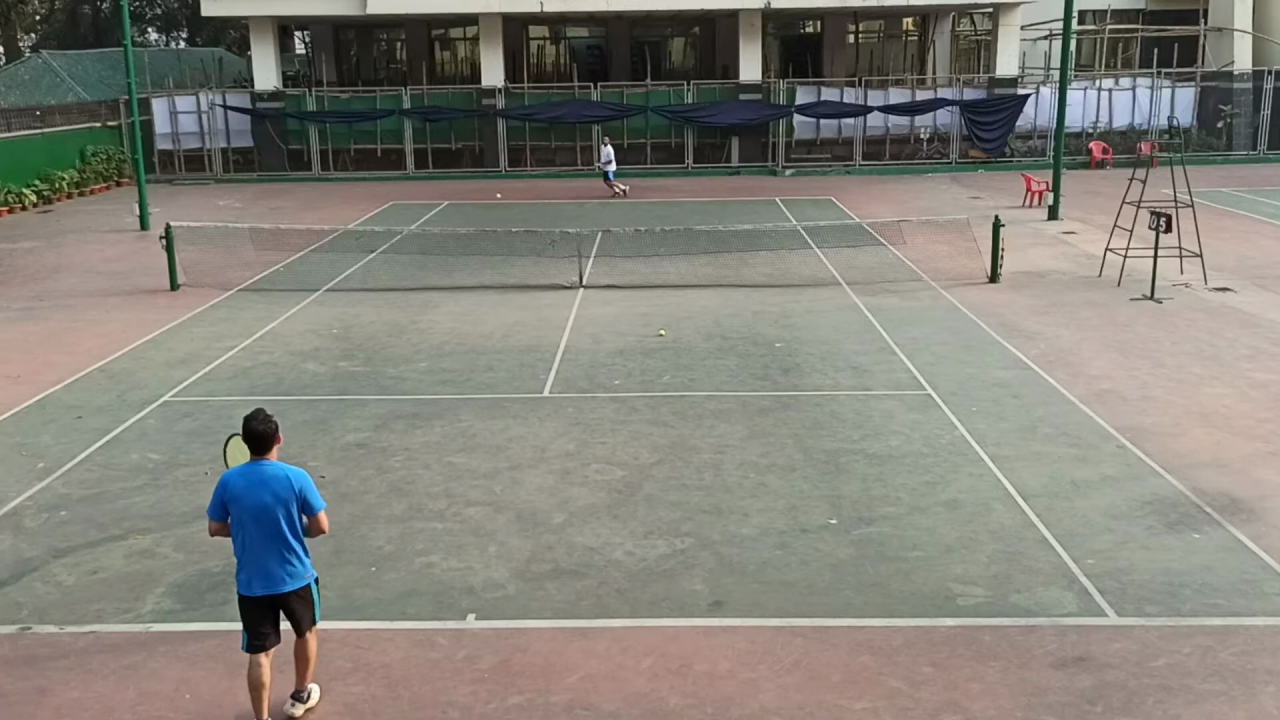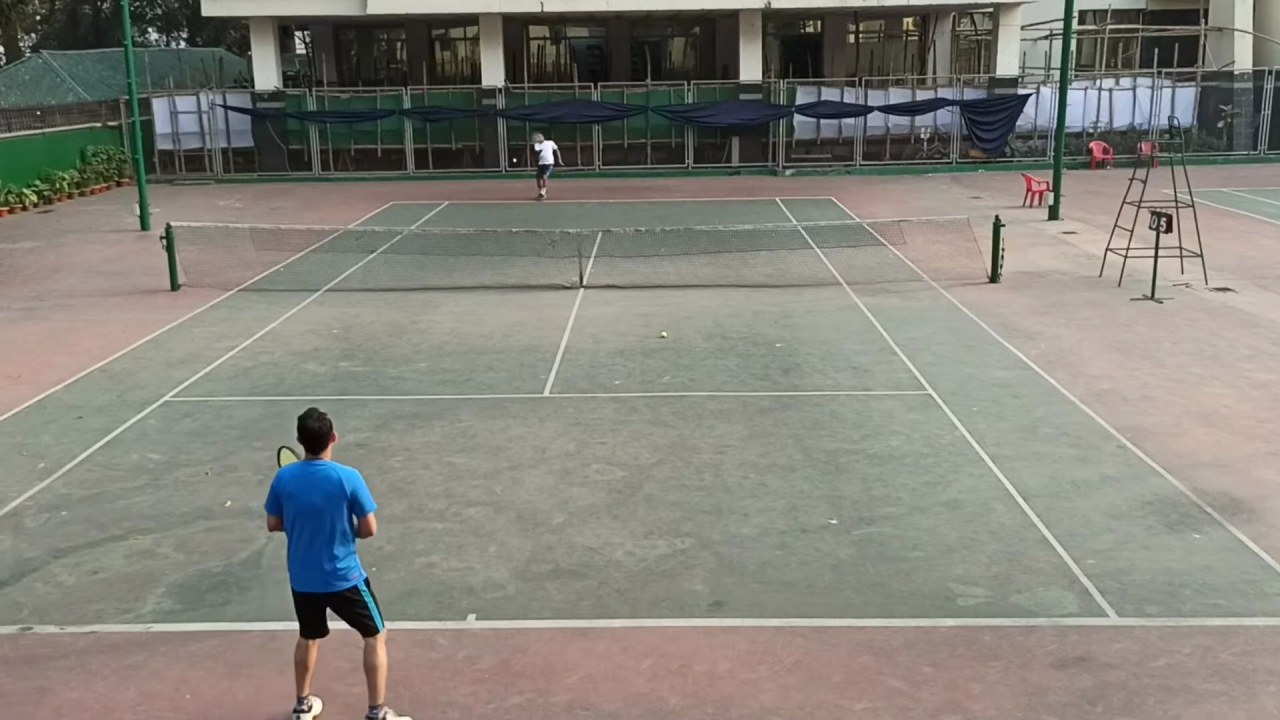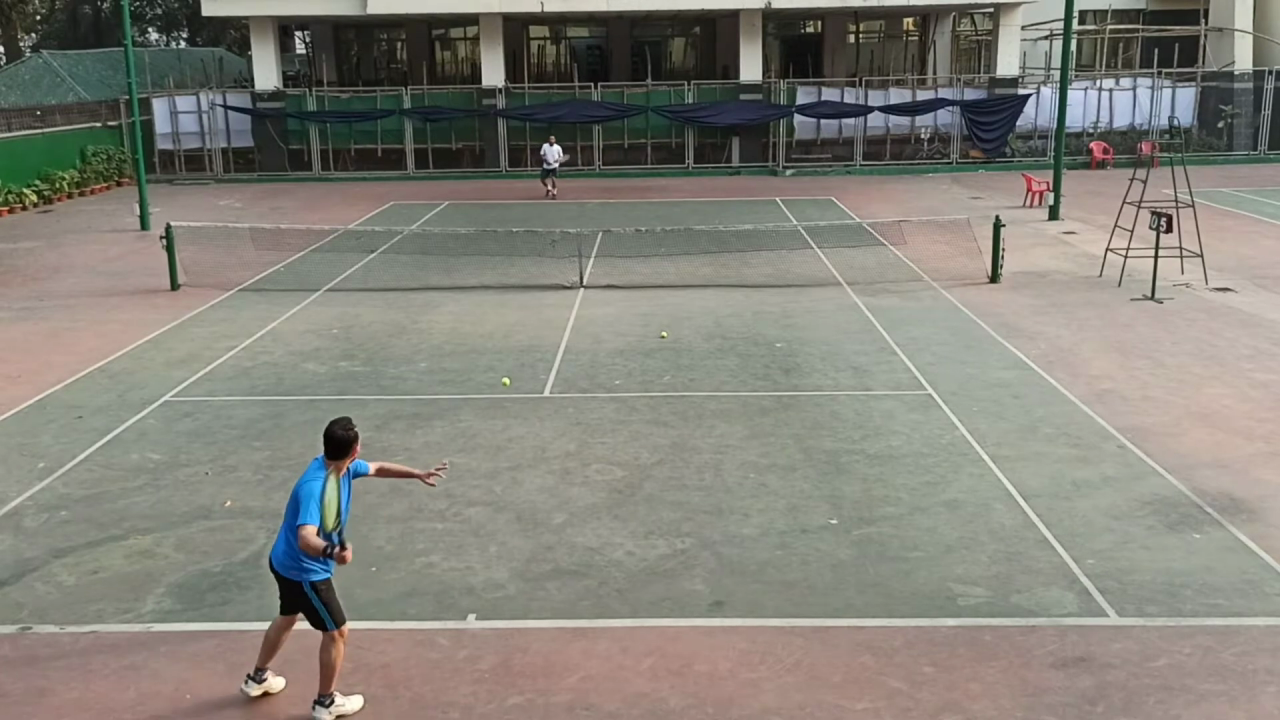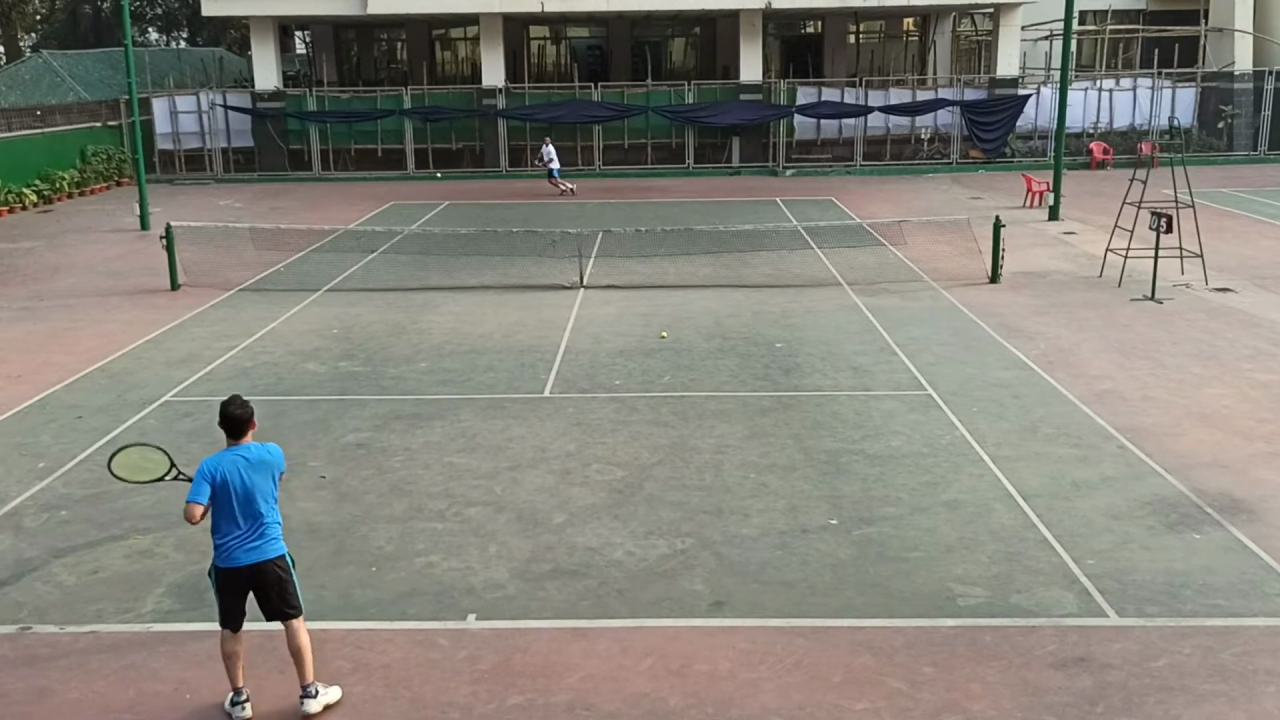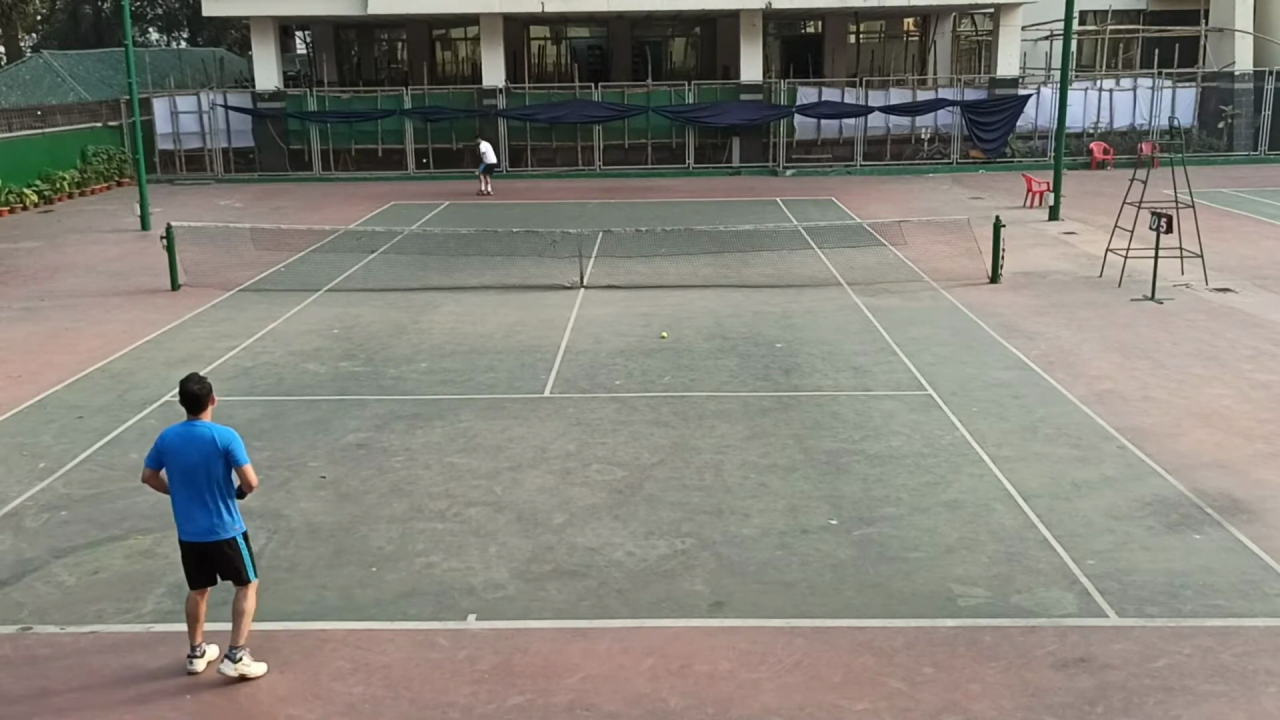
dt=1s
person 1, frame 1
left shoulder: (229, 481)
right shoulder: (296, 477)
left elbow: (215, 528)
right elbow: (321, 526)
left hip: (252, 584)
right hip: (295, 577)
left knee: (259, 654)
right knee: (306, 632)
person 1, frame 2
left shoulder: (283, 477)
right shoulder: (348, 477)
left elbow: (273, 524)
right elbow: (369, 528)
left hip: (302, 579)
right hip: (344, 578)
left knee: (308, 638)
right knee: (375, 636)
person 1, frame 3
left shoulder: (344, 468)
right shoulder: (314, 487)
left elbow: (377, 468)
right elbow: (306, 539)
left wrist: (418, 473)
right wrist: (332, 550)
left hip: (287, 563)
right hip: (302, 570)
left knee: (287, 617)
right knee: (336, 632)
left ankle: (257, 678)
person 1, frame 4
left shoulder: (210, 467)
right shoulder: (272, 454)
left elbow: (192, 516)
left wrist: (210, 505)
left hip: (229, 563)
right hip: (271, 556)
left knee: (230, 631)
right knee: (294, 623)
right ankle: (310, 692)
person 1, frame 5
left shoulder: (167, 437)
right shoulder: (225, 436)
left elbow: (148, 476)
right elbow: (251, 482)
right wrist: (240, 491)
left hip: (188, 533)
right hip: (225, 530)
left knee: (198, 590)
right knee: (247, 586)
left ankle: (197, 652)
right ankle: (235, 657)
